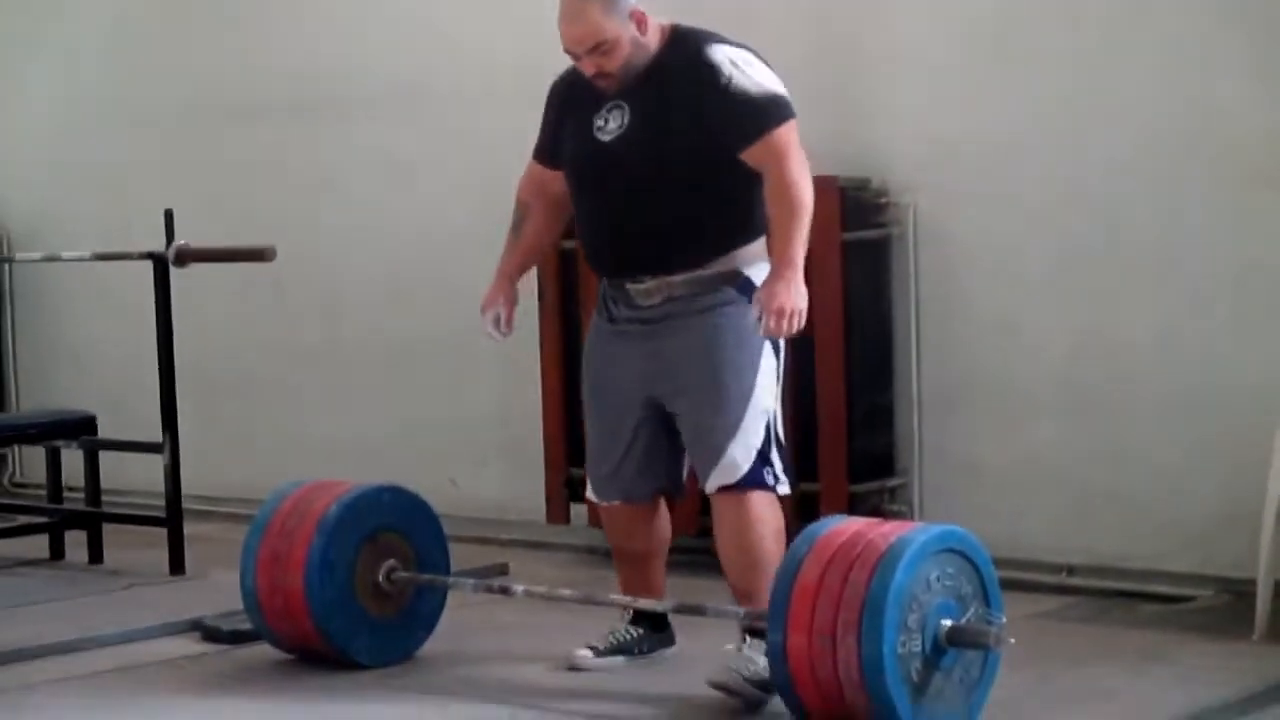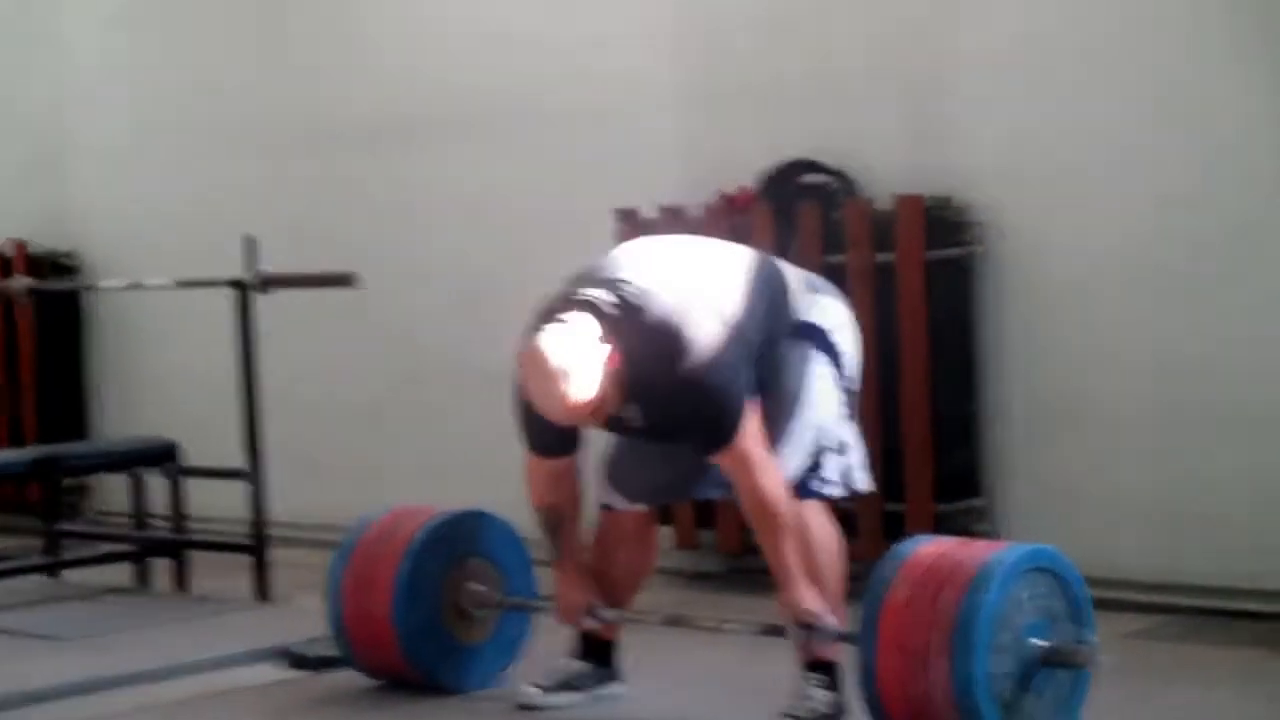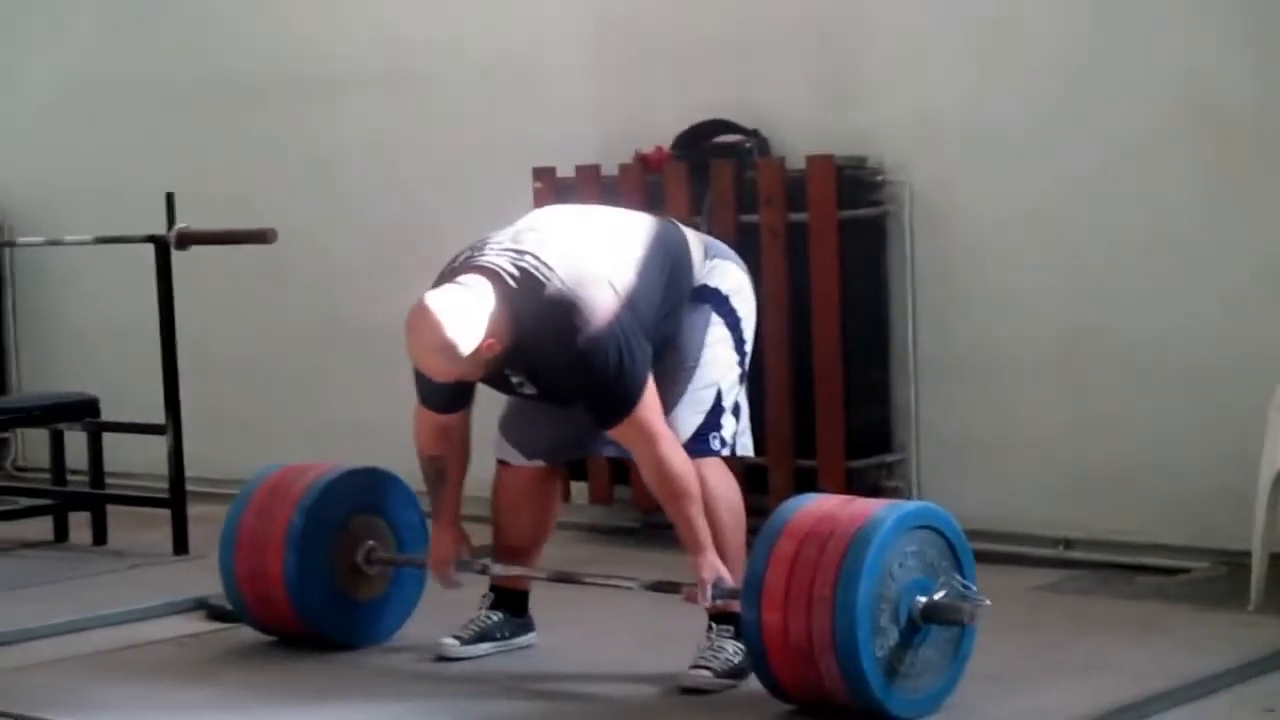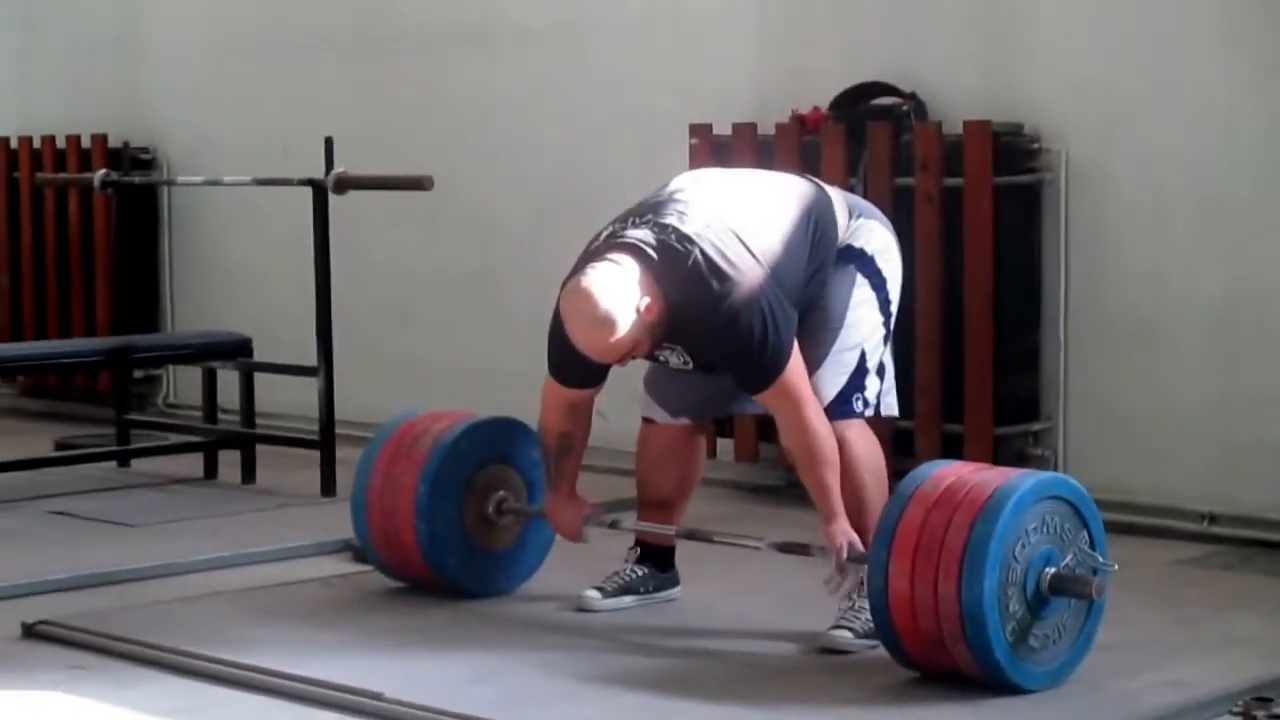
dt=1s
person 1, frame 1
left shoulder: (718, 72)
right shoulder: (572, 94)
left elbow: (785, 168)
right elbow: (544, 192)
left wrist: (788, 272)
right wrist: (508, 276)
left hip: (719, 301)
right hip: (624, 311)
left knee: (735, 474)
right knee: (618, 483)
left ankle: (759, 644)
right ankle: (648, 621)
person 1, frame 2
left shoulder: (693, 358)
right shoulder: (547, 367)
left elbow: (753, 480)
right elbow: (550, 479)
left wrist: (794, 586)
right wrist: (569, 570)
left knee: (794, 490)
right knee: (625, 495)
left ankle: (822, 681)
right ankle: (595, 658)
person 1, frame 3
left shoulder: (585, 334)
right shoulder: (445, 325)
left elbow: (654, 449)
right elbow: (440, 427)
left wrist: (701, 553)
right wrist: (445, 526)
left hip: (699, 290)
left knee: (694, 450)
right knee: (522, 451)
left ankle: (730, 630)
right ankle: (507, 608)
person 1, frame 4
left shoulder: (734, 303)
right shoulder: (589, 302)
left elbow: (798, 414)
right elbow: (566, 401)
left wrist: (834, 520)
right wrist: (561, 494)
left hip: (845, 247)
left knee: (836, 411)
right knee: (667, 407)
left ankle: (871, 590)
right ankle: (653, 564)
